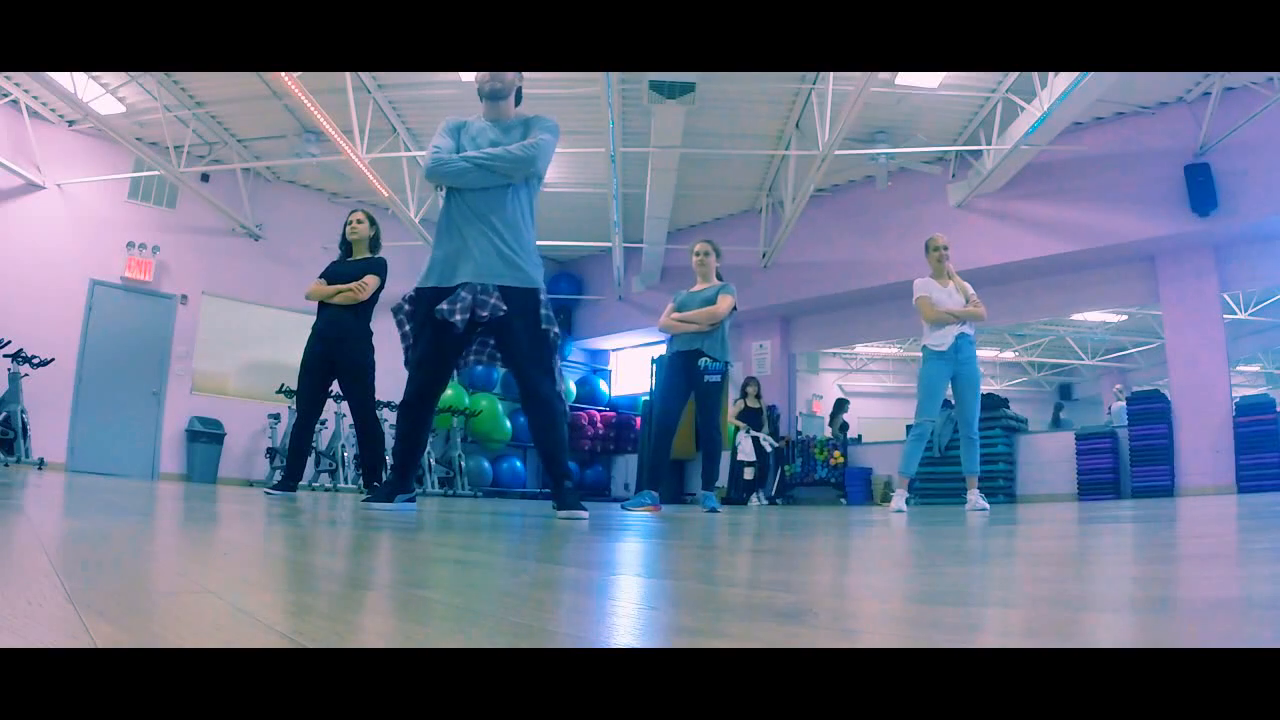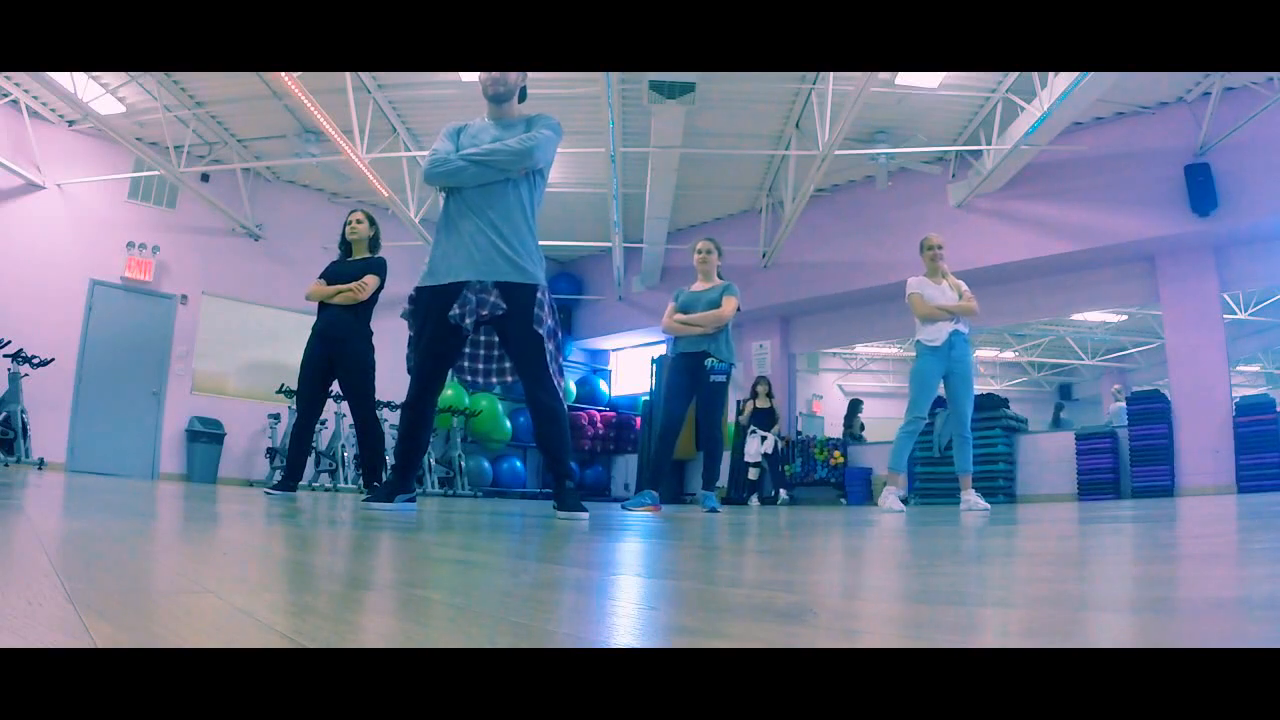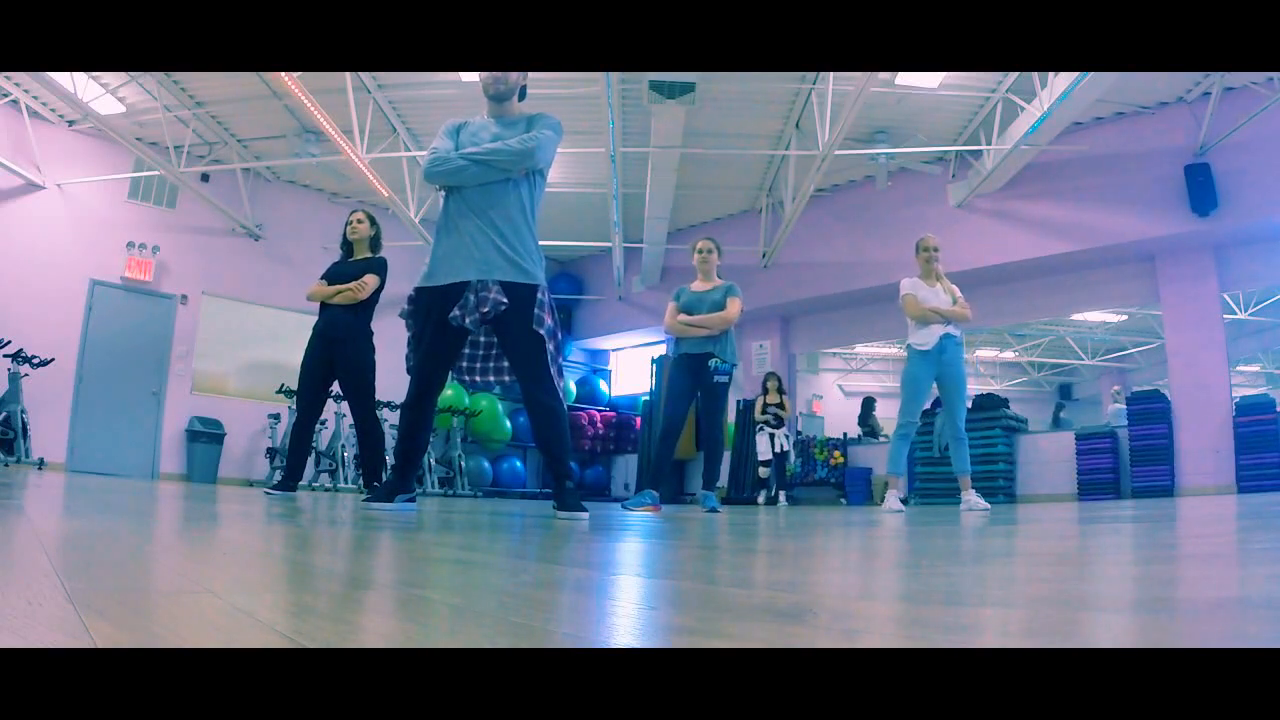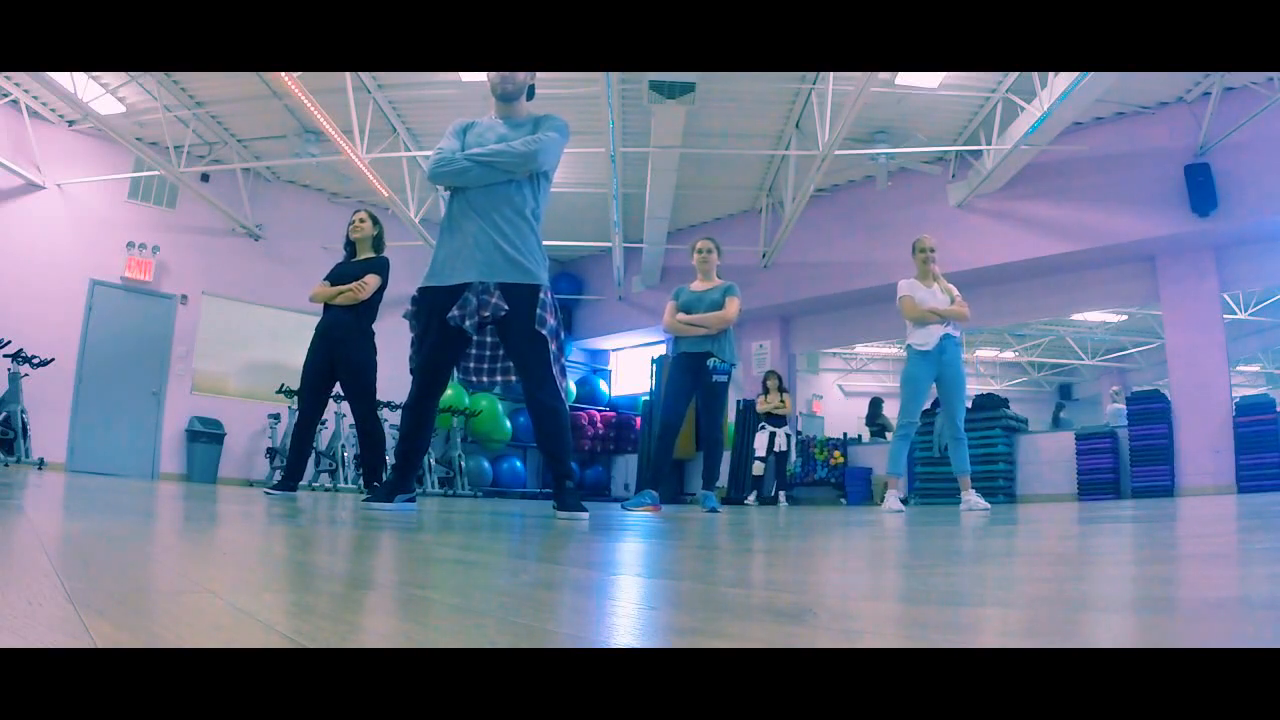
dt=0.3s
person 1, frame 1
left shoulder: (539, 127)
right shoulder: (454, 127)
left elbow: (530, 161)
right elbow: (436, 168)
left wrist: (467, 161)
right wrist: (506, 171)
left hip: (516, 280)
right hip: (447, 278)
left knee: (540, 389)
right knee: (421, 387)
left ankle: (563, 490)
right ankle: (400, 483)
person 1, frame 2
left shoulder: (543, 126)
right shoulder: (456, 131)
left elbow: (530, 153)
right elbow: (433, 171)
left wrist: (466, 162)
right wrist: (503, 166)
left hip: (516, 276)
right hip: (447, 274)
left knee: (542, 387)
right knee: (423, 385)
left ankle: (564, 488)
right ankle: (401, 483)
person 1, frame 3
left shoulder: (543, 125)
right shoulder: (456, 128)
left elbow: (530, 152)
right elbow: (434, 169)
left wrist: (465, 161)
right wrist: (505, 164)
left hip: (517, 274)
right hip: (448, 274)
left knee: (541, 387)
right knee: (423, 385)
left ankle: (564, 488)
right ankle: (401, 483)
person 1, frame 4
left shoulder: (550, 127)
right shoulder: (463, 129)
left elbow: (534, 155)
right elbow: (438, 169)
left wrist: (471, 161)
right wrist: (508, 167)
left hip: (520, 275)
right hip: (451, 274)
left knee: (543, 387)
right knee: (424, 384)
left ankle: (564, 488)
right ankle: (401, 483)
person 2, frame 1
left shoulder: (377, 264)
right shoulder: (335, 265)
left elbow: (361, 294)
right elbow: (310, 293)
left wrist: (327, 295)
right wrist: (343, 288)
left hip: (354, 341)
right hip: (320, 339)
left knee: (363, 412)
right knee: (305, 410)
left ankle: (374, 484)
right ankle: (290, 479)
person 2, frame 2
left shoulder: (376, 264)
right shoulder: (334, 265)
left elbow: (362, 295)
right elbow: (310, 293)
left wrist: (326, 295)
right wrist: (344, 288)
left hip: (354, 340)
right hip: (321, 339)
left knee: (363, 412)
right knee: (305, 409)
left ankle: (374, 484)
right ankle: (289, 479)
person 2, frame 3
left shoulder: (377, 263)
right shoulder: (336, 265)
left elbow: (361, 294)
right elbow: (312, 294)
left wrist: (328, 295)
right wrist: (343, 288)
left hip: (355, 340)
right hip: (321, 338)
left knee: (364, 412)
right knee: (305, 409)
left ankle: (374, 483)
right ankle: (290, 479)
person 2, frame 4
left shoulder: (380, 263)
right shoulder: (340, 266)
left elbow: (362, 294)
right elbow: (314, 296)
left wrist: (329, 296)
right wrist: (345, 288)
left hip: (356, 341)
right hip: (324, 339)
left knee: (365, 413)
right knee: (307, 409)
left ankle: (375, 484)
right ankle: (290, 479)
person 3, frame 1
left shoulder: (963, 285)
right shoulder: (922, 284)
left elbow: (981, 314)
right elbow: (930, 316)
left wrist: (949, 311)
right wrist: (964, 313)
left hip: (966, 353)
right hip: (936, 354)
left knee: (970, 426)
right knee: (924, 423)
left ankle: (973, 493)
right ankle: (901, 492)
person 3, frame 2
left shoulder: (957, 284)
right shoulder: (915, 282)
left elbow: (974, 309)
right elbow: (922, 312)
left wrist: (941, 306)
right wrist: (957, 310)
left hip: (960, 349)
right hip: (930, 349)
left knee: (962, 424)
right knee: (915, 419)
left ankle: (968, 493)
right ankle: (891, 490)
person 3, frame 3
left shoulder: (951, 288)
right shoulder: (909, 284)
left elbow: (967, 315)
right elbow: (915, 313)
left wrist: (935, 309)
right wrist: (950, 313)
left hip: (952, 352)
right hip: (921, 352)
left knee: (957, 425)
right knee: (907, 423)
left ankle: (967, 494)
right ankle: (892, 493)
person 3, frame 4
left shoulder: (948, 287)
right shoulder: (906, 285)
left elbow: (965, 314)
right elbow: (912, 314)
left wrist: (933, 310)
right wrist: (948, 314)
left hip: (951, 353)
right hip: (920, 353)
left knee: (956, 426)
right knee: (907, 423)
left ankle: (967, 494)
right ankle: (892, 494)
person 4, frame 1
left shoulder: (725, 289)
right shoulder: (681, 295)
left elbow: (718, 313)
right elbow: (663, 324)
left wrist: (681, 316)
right wrist: (695, 325)
left hip: (709, 359)
right hip: (677, 359)
left knee: (708, 426)
right knee: (662, 423)
left ankle: (708, 492)
right ankle: (650, 492)
person 4, frame 2
left shoulder: (728, 289)
right shoulder: (681, 292)
left elbow: (724, 316)
right elbow: (666, 325)
left wrist: (684, 317)
right wrist: (701, 327)
left hip: (714, 359)
right hip: (681, 360)
left knee: (711, 427)
right knee: (668, 424)
left ankle: (708, 492)
right ankle: (650, 492)
person 4, frame 3
left shoulder: (729, 289)
right shoulder: (681, 291)
left elbow: (730, 318)
right elbow: (669, 326)
left wrist: (689, 319)
right wrist: (707, 329)
left hip: (717, 360)
right hip: (683, 361)
left knee: (712, 427)
right knee: (670, 424)
left ankle: (708, 492)
right ankle: (650, 491)
person 4, frame 4
left shoulder: (729, 289)
right shoulder: (680, 291)
left elbow: (729, 318)
right elbow: (668, 325)
left wrist: (687, 318)
right wrist: (705, 328)
left hip: (715, 360)
right hip: (682, 360)
left knee: (711, 427)
right knee: (667, 423)
left ankle: (708, 492)
right ankle: (649, 491)
